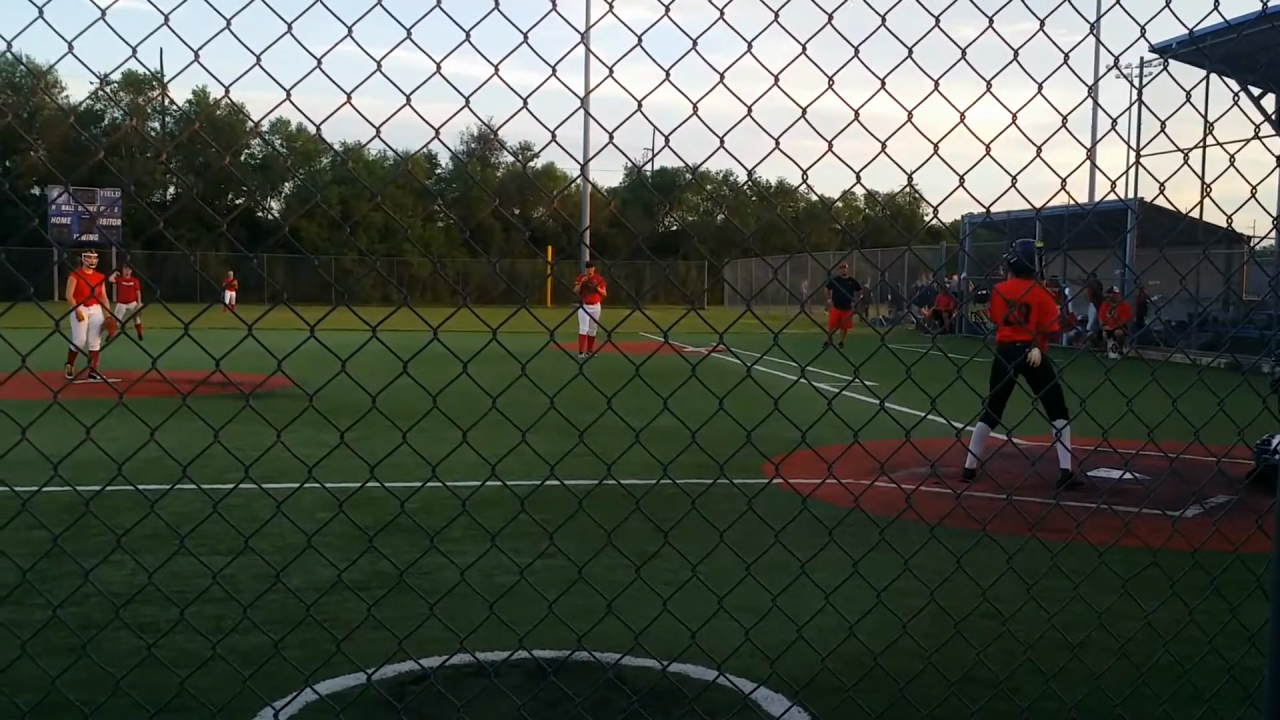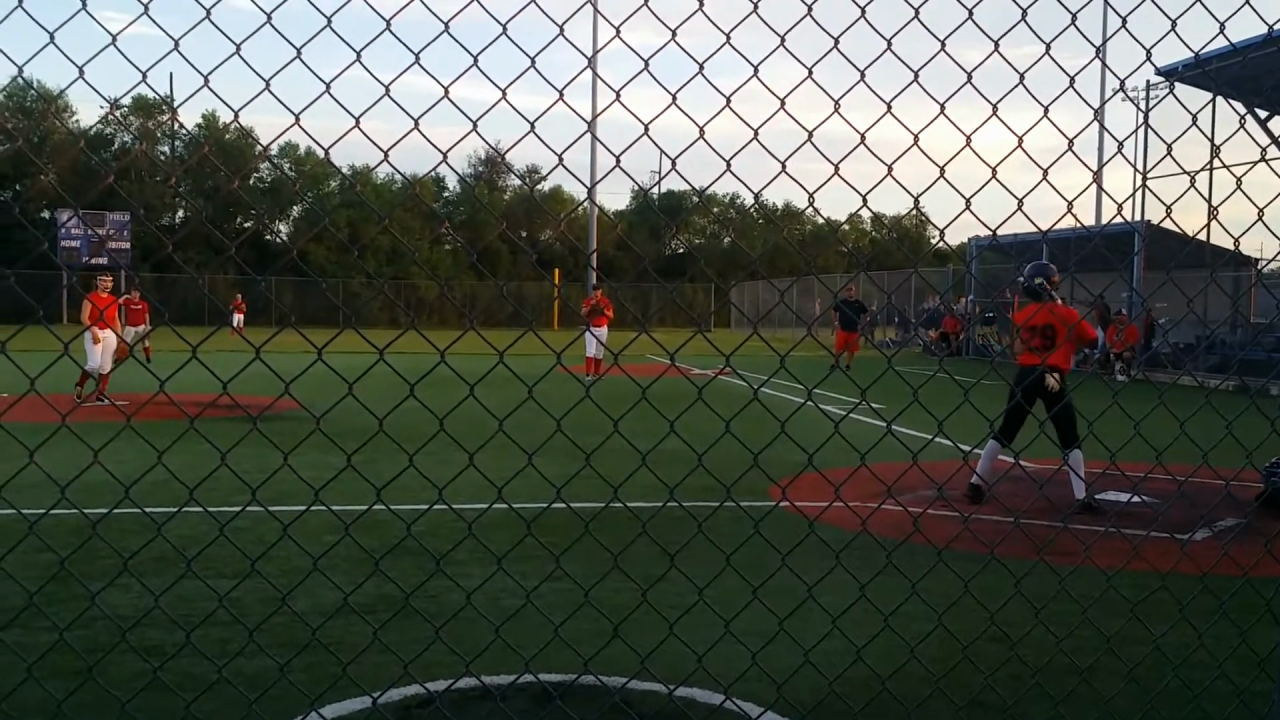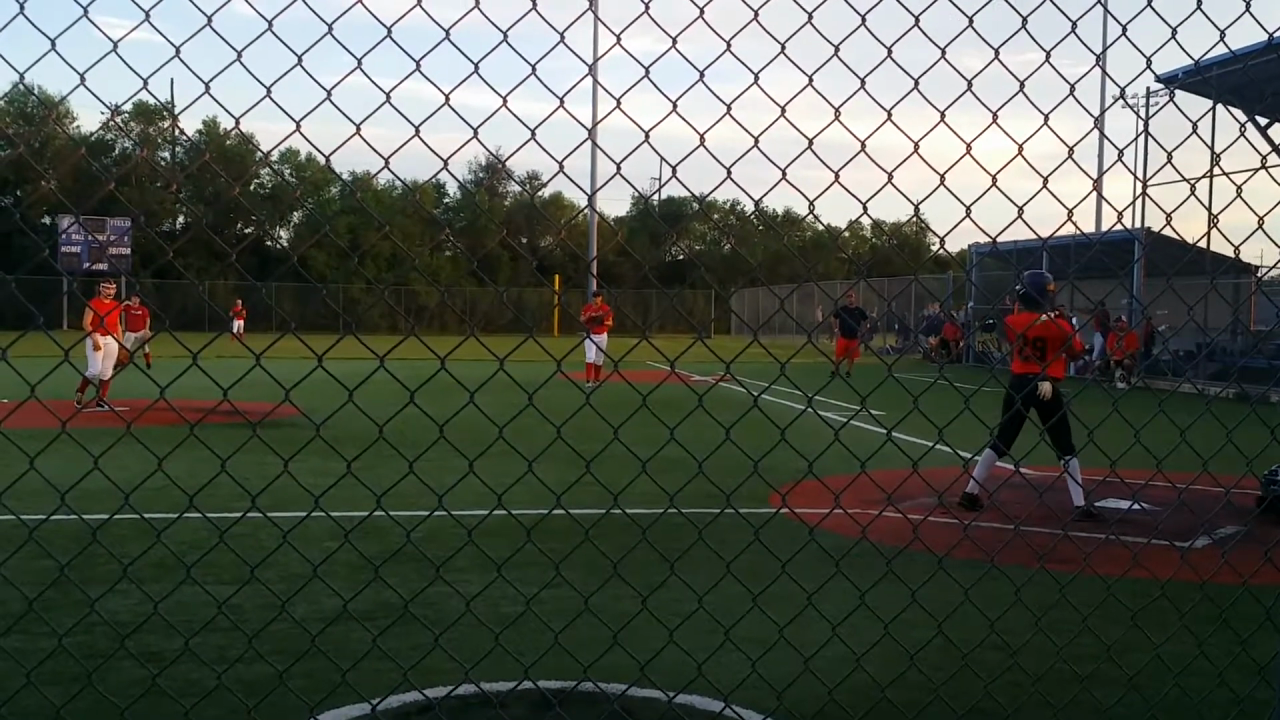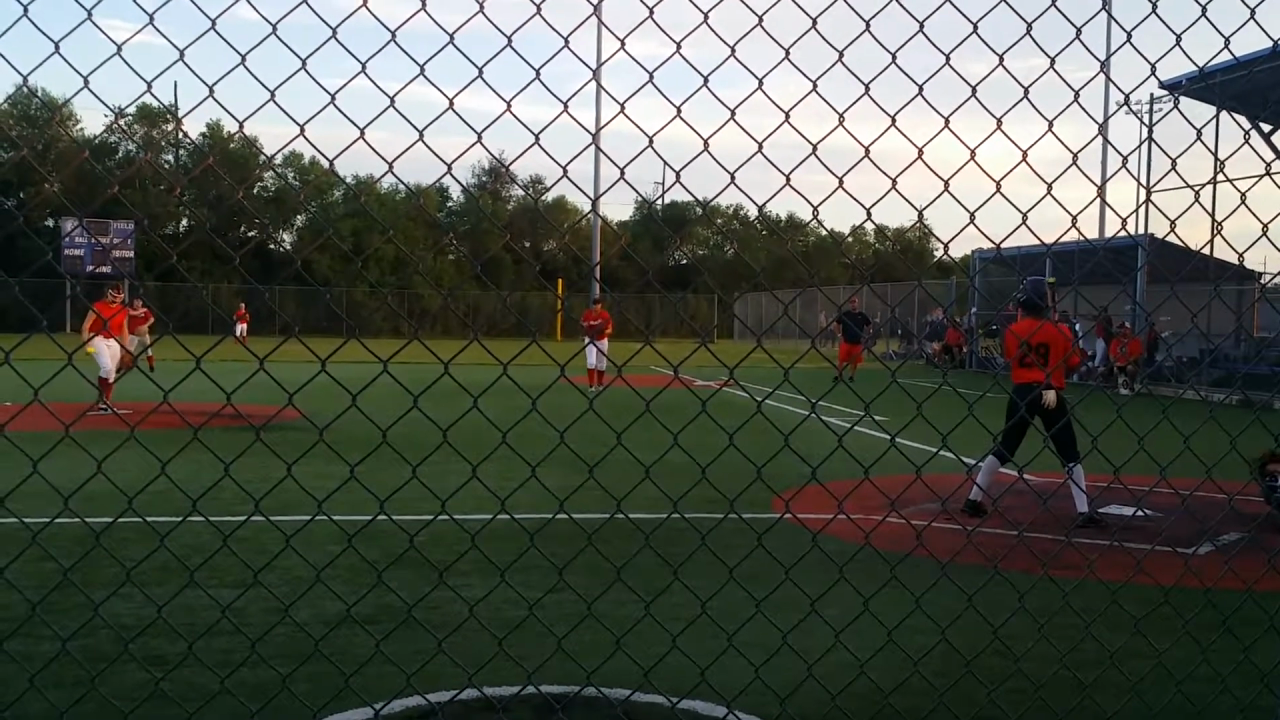
dt=0.4s
person 1, frame 1
left shoulder: (999, 289)
right shoulder: (1042, 294)
right elbow: (1049, 331)
left hip: (1006, 353)
right hip: (1033, 354)
left knee: (991, 411)
right knee: (1058, 412)
left ankle: (970, 467)
right ankle: (1065, 471)
person 1, frame 2
left shoulder: (1020, 316)
right shoulder: (1065, 313)
right elbow: (1093, 341)
left hip: (1025, 376)
right hip: (1052, 379)
left knee: (1004, 433)
right knee: (1070, 440)
left ankle: (976, 484)
right ankle: (1082, 498)
person 1, frame 3
left shoulder: (1011, 322)
right shoulder: (1058, 326)
right elbow: (1076, 352)
left hip: (1018, 386)
right hip: (1046, 388)
left knee: (1001, 442)
right knee: (1066, 448)
left ankle: (970, 493)
right ankle: (1081, 506)
person 1, frame 4
left shoulder: (1012, 332)
right shoulder: (1060, 332)
right elbow: (1072, 366)
left hip: (1021, 393)
right hip: (1050, 395)
left knee: (1003, 449)
right knee: (1070, 455)
left ankle: (973, 500)
right ankle: (1084, 513)
